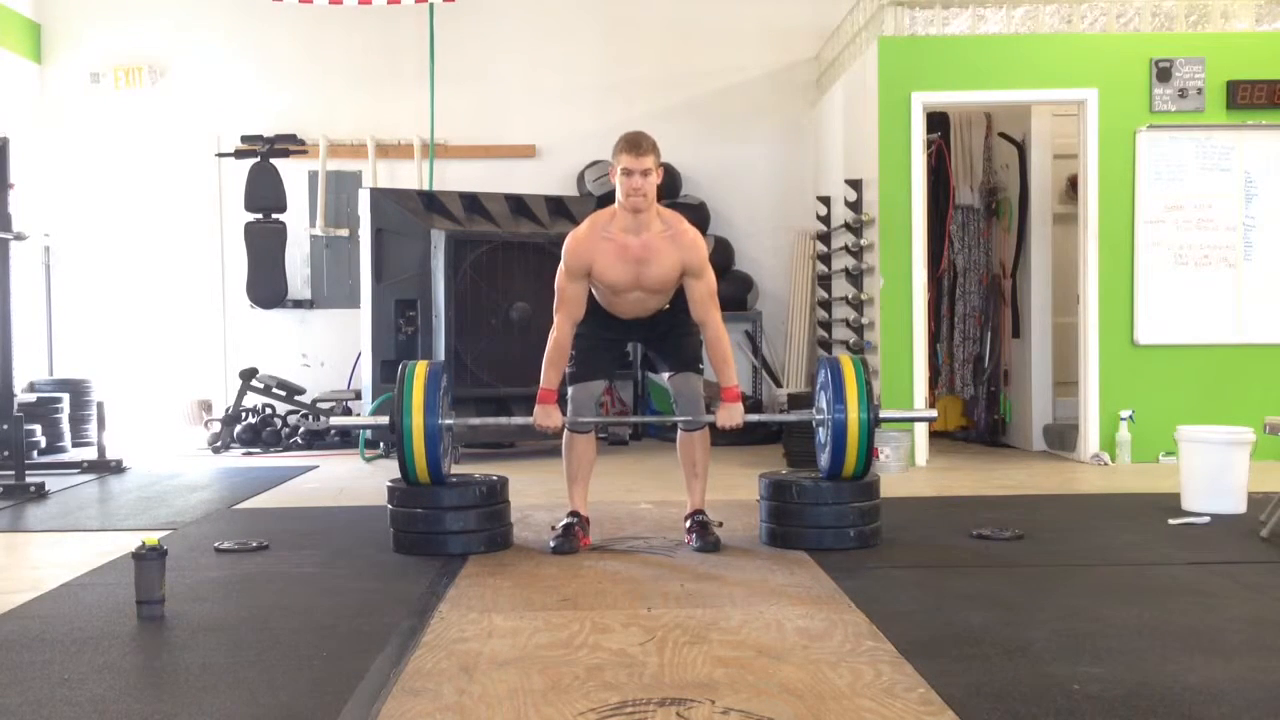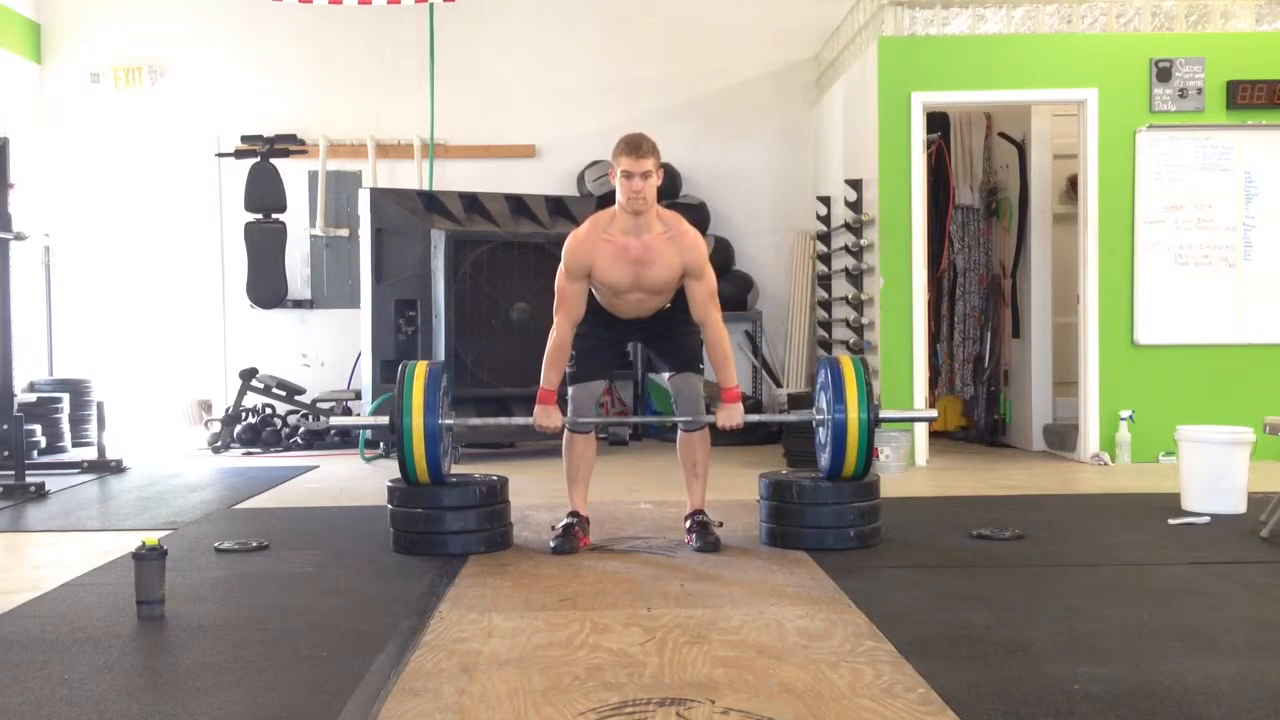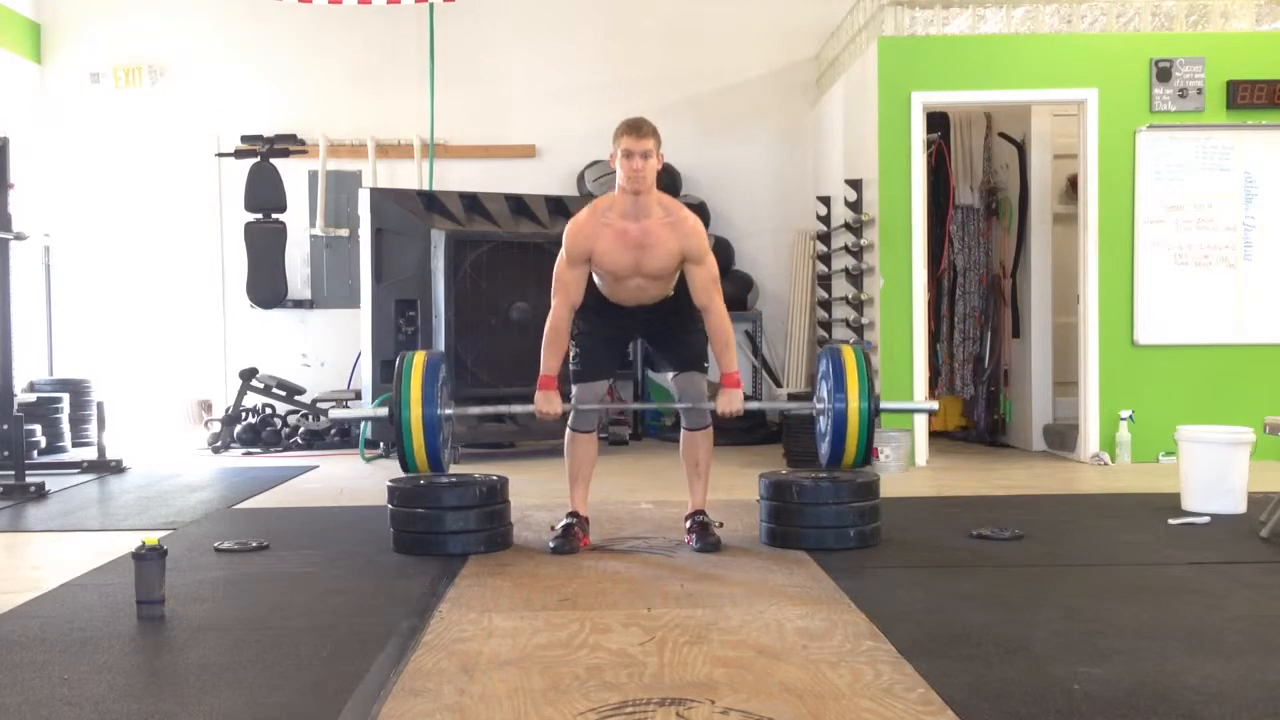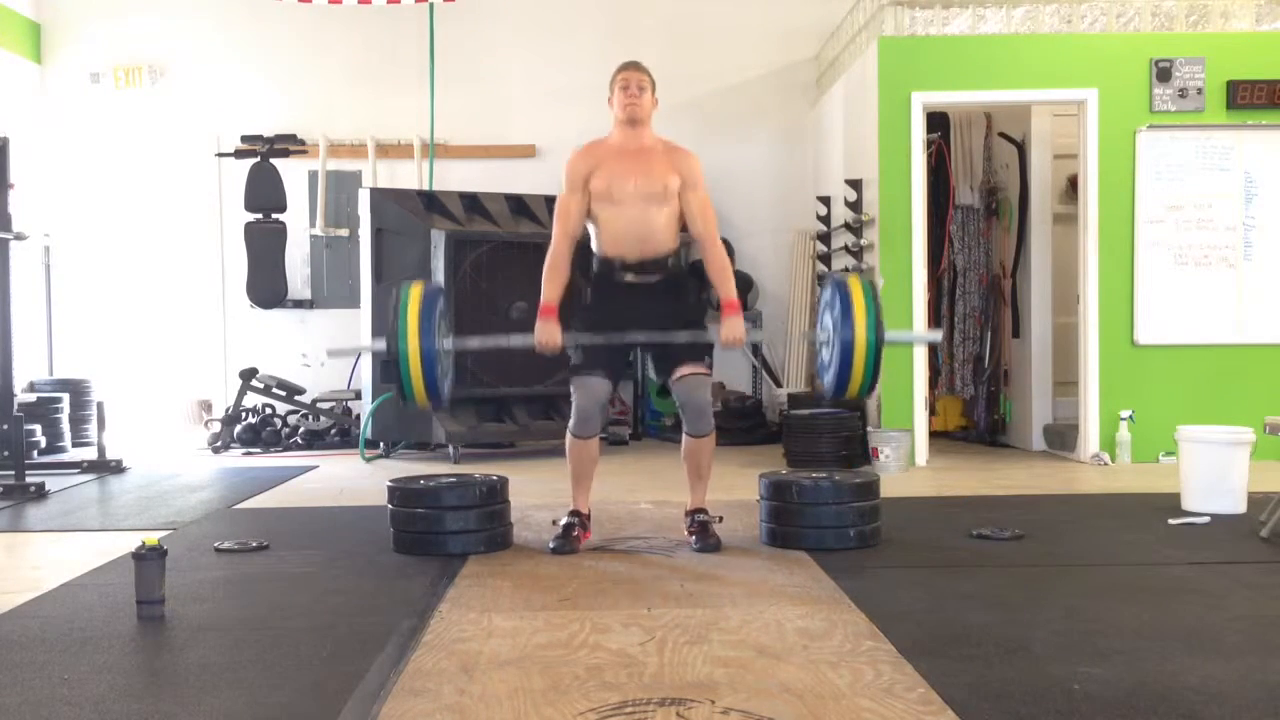
dt=0.3s
person 1, frame 1
left shoulder: (685, 239)
right shoulder: (583, 241)
left elbow: (709, 319)
right elbow: (565, 322)
left wrist: (730, 396)
right wrist: (546, 398)
left hip: (669, 317)
right hip: (601, 318)
left knee: (692, 401)
right knee: (580, 405)
left ankle: (697, 515)
right ankle: (576, 517)
person 1, frame 2
left shoulder: (686, 241)
right shoulder: (583, 243)
left elbow: (709, 320)
right elbow: (565, 323)
left wrist: (730, 395)
right wrist: (546, 398)
left hip: (669, 315)
right hip: (601, 317)
left knee: (692, 401)
right knee: (580, 405)
left ankle: (697, 515)
right ankle: (576, 518)
person 1, frame 3
left shoulder: (685, 226)
right shoulder: (584, 228)
left elbow: (711, 305)
right elbow: (563, 306)
left wrist: (731, 381)
right wrist: (547, 383)
left hip: (672, 308)
right hip: (603, 309)
left knee: (696, 400)
right knee: (584, 403)
left ankle: (697, 515)
right ankle: (576, 518)
person 1, frame 4
left shoulder: (680, 159)
right shoulder: (587, 159)
left elbow: (707, 235)
right elbow: (564, 234)
left wrist: (731, 309)
right wrist: (547, 313)
left hip: (670, 284)
right hip: (610, 285)
left knee: (696, 397)
right knee: (588, 402)
left ankle: (697, 514)
right ankle: (578, 515)
